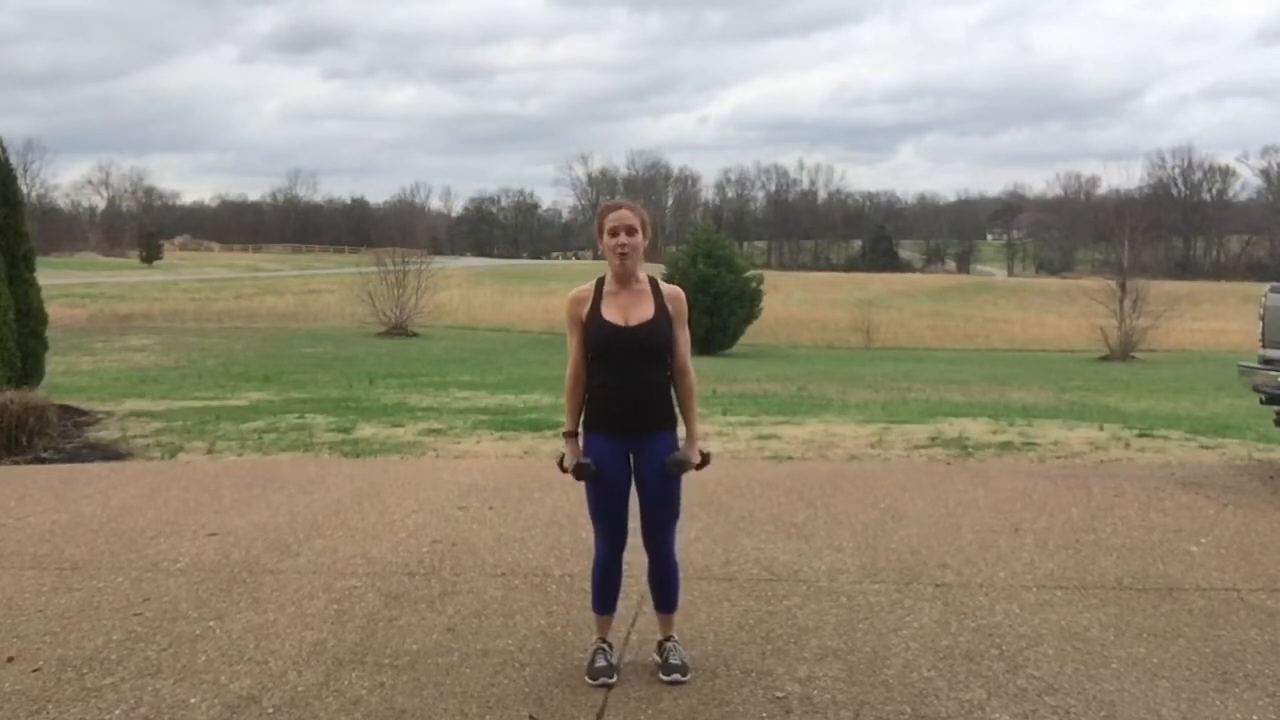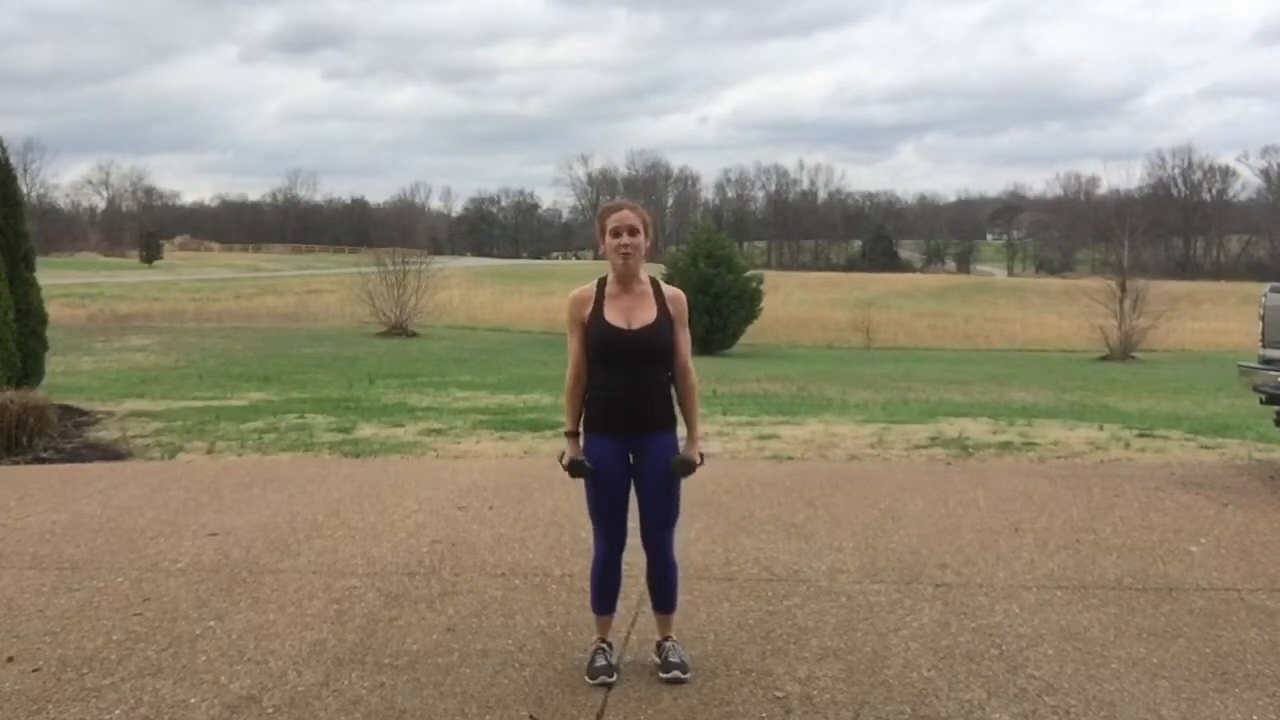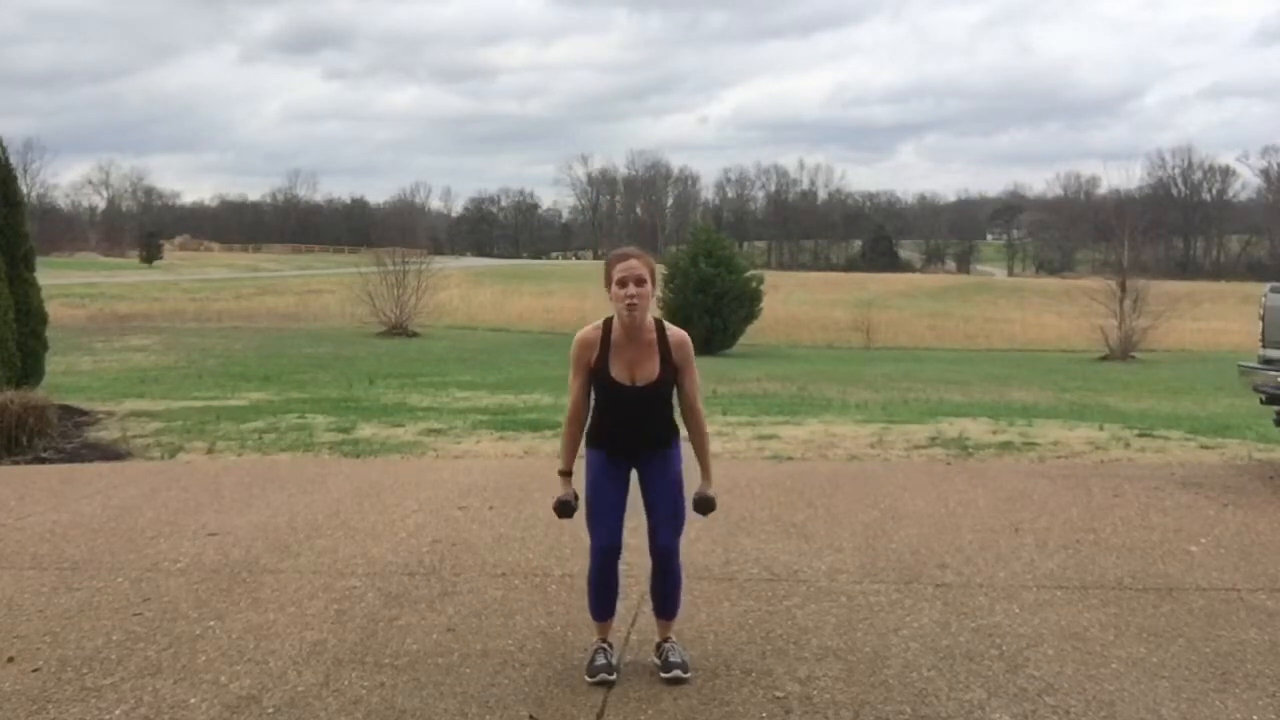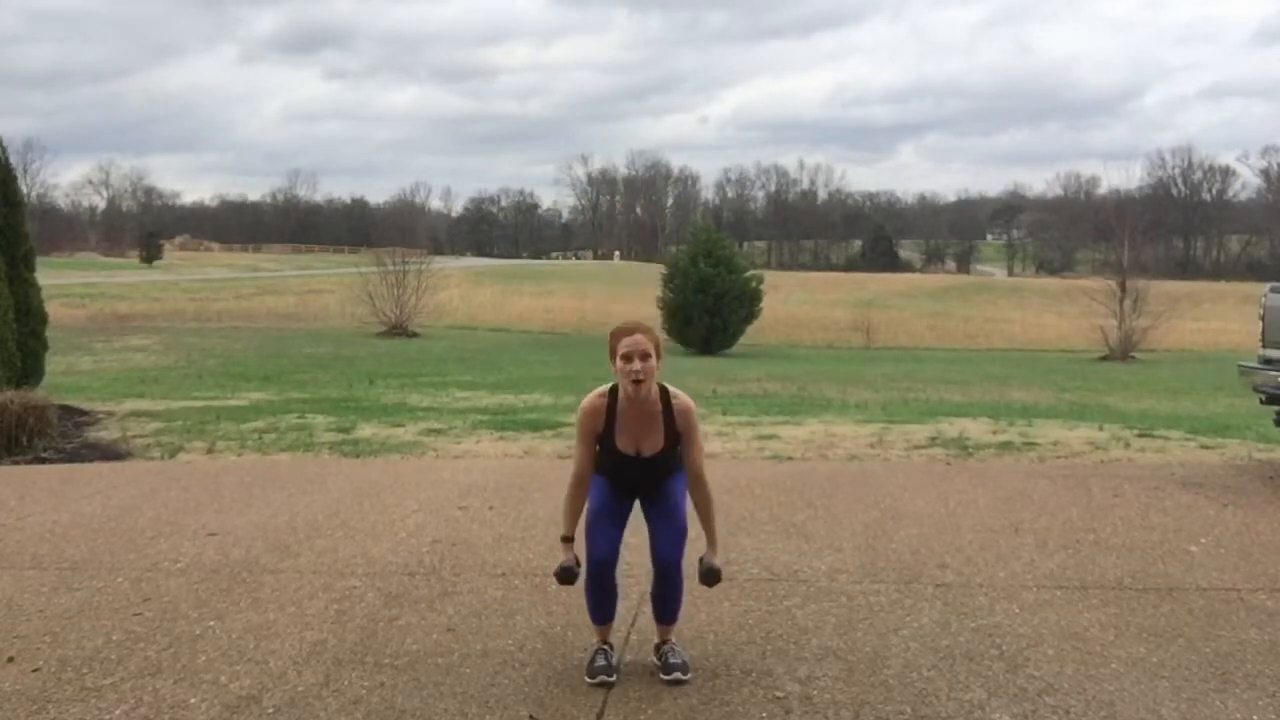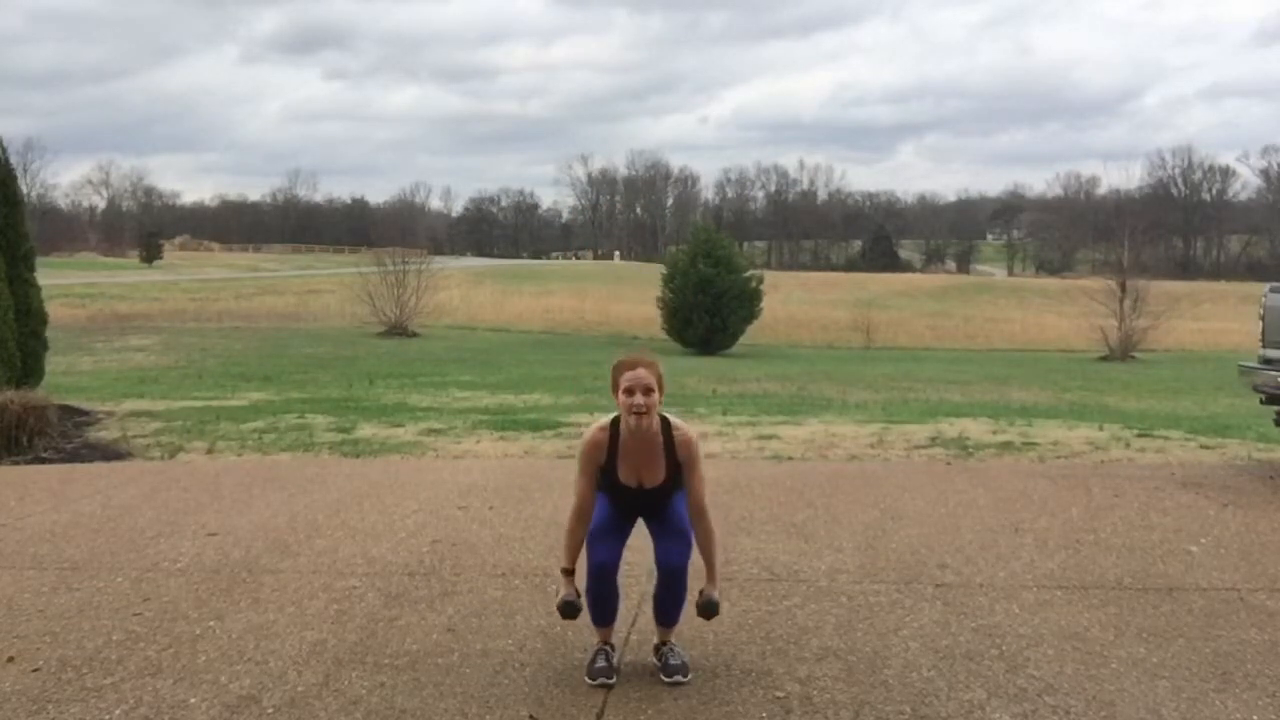
dt=0.3s
person 1, frame 1
left shoulder: (671, 297)
right shoulder: (582, 300)
left elbow: (683, 371)
right elbow: (576, 375)
left wrist: (692, 436)
right wrist: (571, 438)
left hip: (658, 434)
right hip: (603, 436)
left knee: (660, 541)
right knee: (610, 542)
left ankle: (668, 640)
right ankle: (602, 642)
person 1, frame 2
left shoulder: (672, 298)
right shoulder: (583, 300)
left elbow: (684, 373)
right elbow: (577, 375)
left wrist: (693, 437)
right wrist: (571, 437)
left hip: (658, 435)
right hip: (603, 436)
left knee: (659, 542)
right knee: (609, 542)
left ankle: (667, 641)
right ankle: (602, 643)
person 1, frame 3
left shoulder: (676, 341)
right shoulder: (588, 341)
left elbow: (692, 412)
right elbow: (576, 412)
left wrist: (706, 475)
right wrist: (566, 474)
left hip: (659, 450)
right hip: (607, 452)
left knee: (665, 547)
right knee: (605, 547)
left ankle: (666, 641)
right ankle: (602, 643)
person 1, frame 4
left shoulder: (680, 407)
right shoulder: (595, 407)
left elbow: (697, 479)
right elbow: (580, 479)
left wrist: (712, 545)
right wrist: (567, 542)
left hip: (663, 481)
right hip: (612, 482)
left knee: (669, 559)
right knee: (600, 559)
left ankle: (665, 643)
right ankle: (603, 644)
person 1, frame 5
left shoulder: (682, 438)
right shoulder: (597, 438)
left elbow: (699, 512)
right elbow: (581, 512)
left wrist: (711, 579)
right wrist: (567, 575)
left hip: (666, 501)
right hip: (615, 501)
left knee: (674, 567)
right knee: (600, 567)
left ankle: (665, 644)
right ankle: (604, 646)
